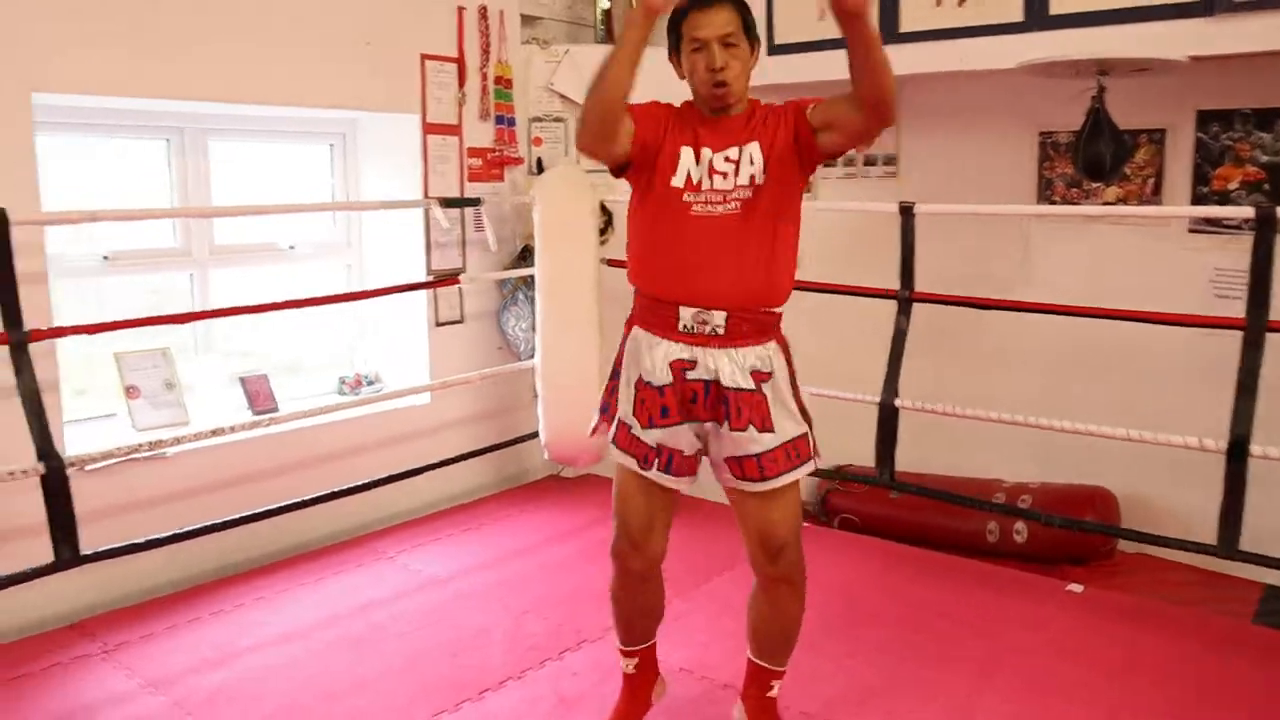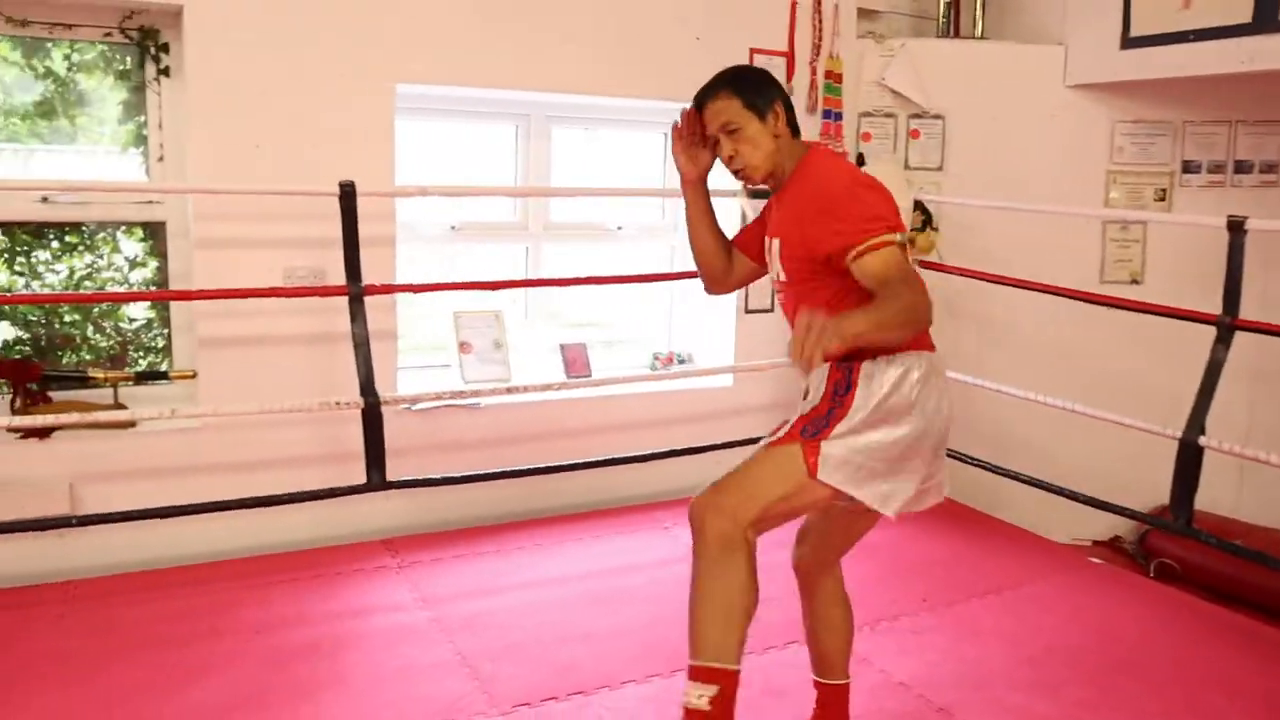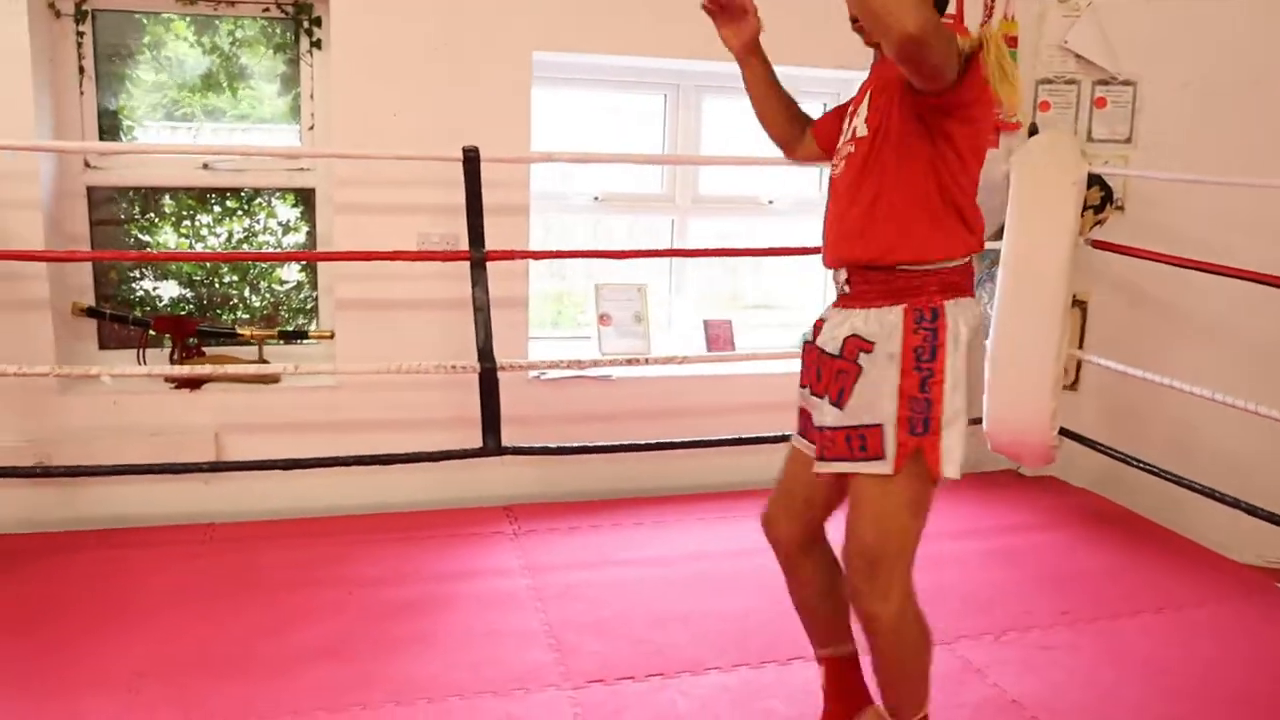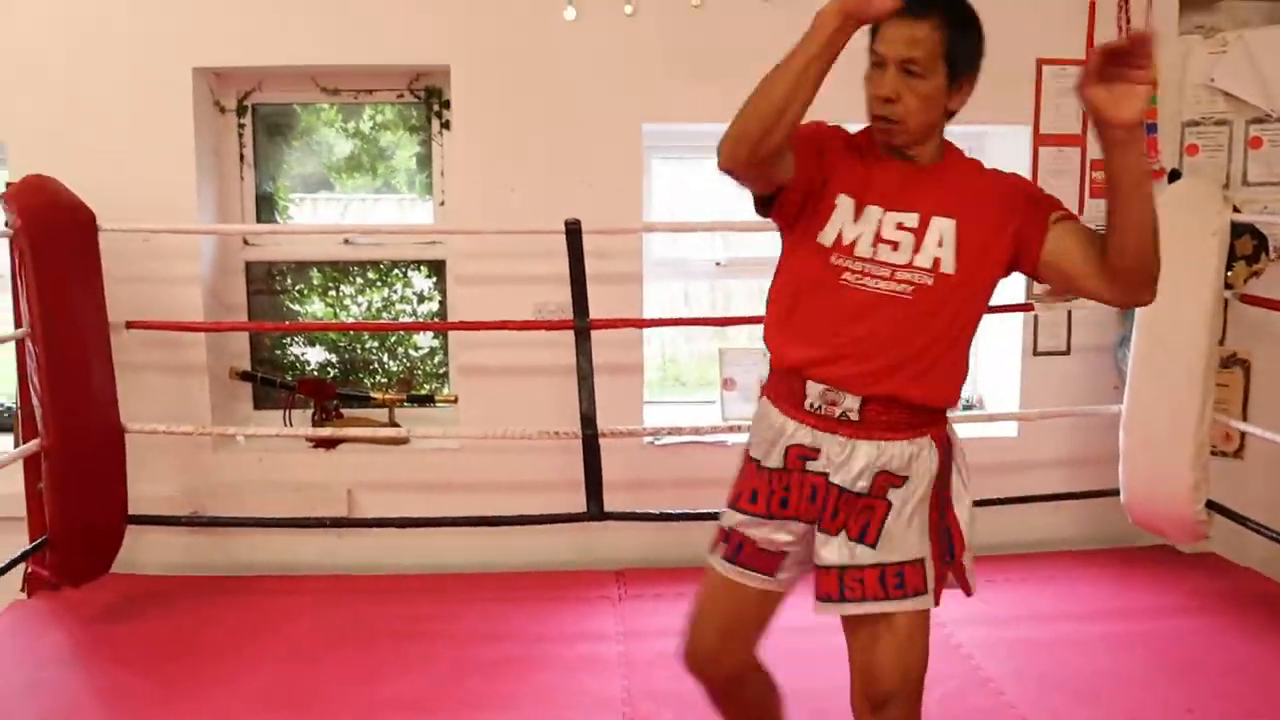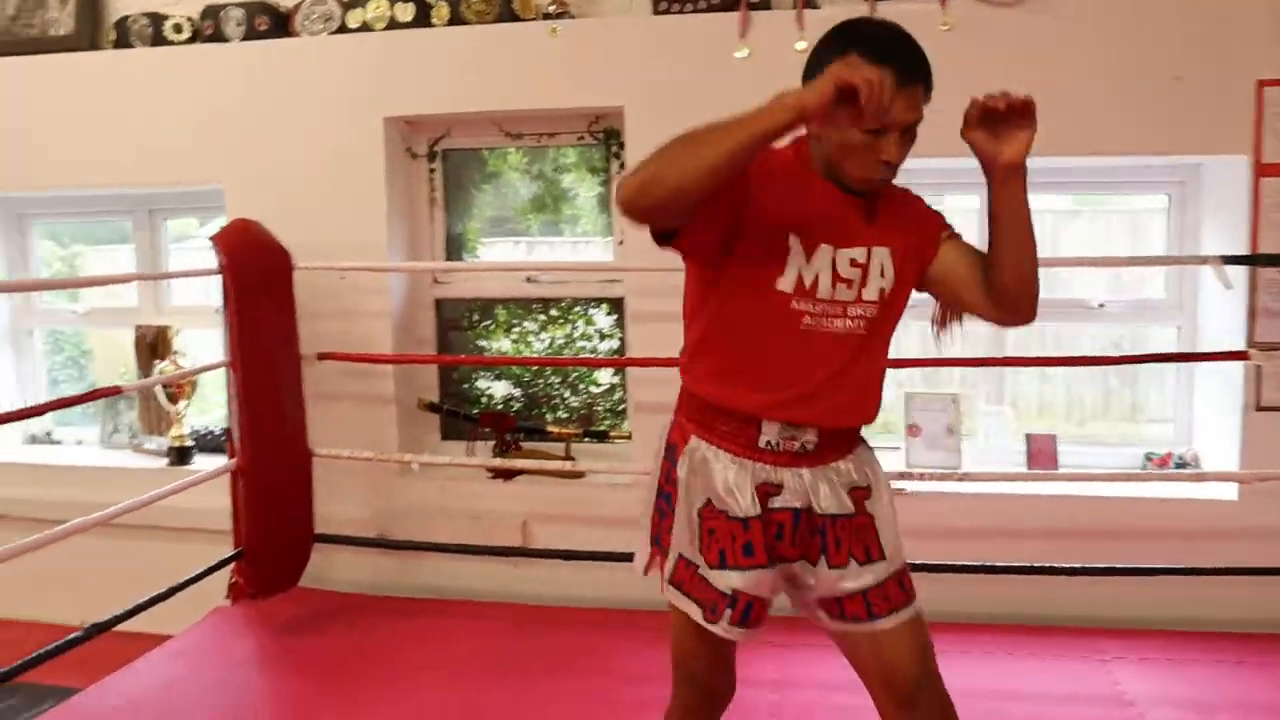
dt=1s
person 1, frame 1
left shoulder: (788, 127)
right shoulder: (649, 129)
left elbow: (877, 112)
right elbow: (594, 137)
left hip: (750, 364)
right hip: (660, 359)
left knee: (780, 559)
right knee: (633, 552)
person 1, frame 2
left shoulder: (835, 190)
right shoulder: (785, 202)
left elbow: (911, 306)
right elbow: (719, 277)
left wrist: (841, 328)
right wrist: (694, 182)
left hip: (882, 388)
right hip: (865, 395)
left knee: (717, 516)
right knee: (814, 559)
person 1, frame 3
right shoulder: (885, 86)
right elbow: (799, 141)
left hip: (909, 336)
right hip: (863, 327)
left knee: (878, 581)
right knee: (786, 523)
person 1, frame 4
left shoulder: (998, 202)
right shoulder: (815, 156)
left elbow: (1127, 284)
right elbow: (739, 156)
left wrist: (1123, 138)
left hip: (894, 465)
right hip: (788, 441)
right knee: (714, 658)
person 1, frame 5
left shoulder: (907, 219)
right shoulder: (739, 183)
left elbow: (1011, 305)
right elbow: (637, 195)
left wrist: (1005, 173)
right wrist: (790, 104)
left hip: (834, 480)
right hip: (723, 470)
